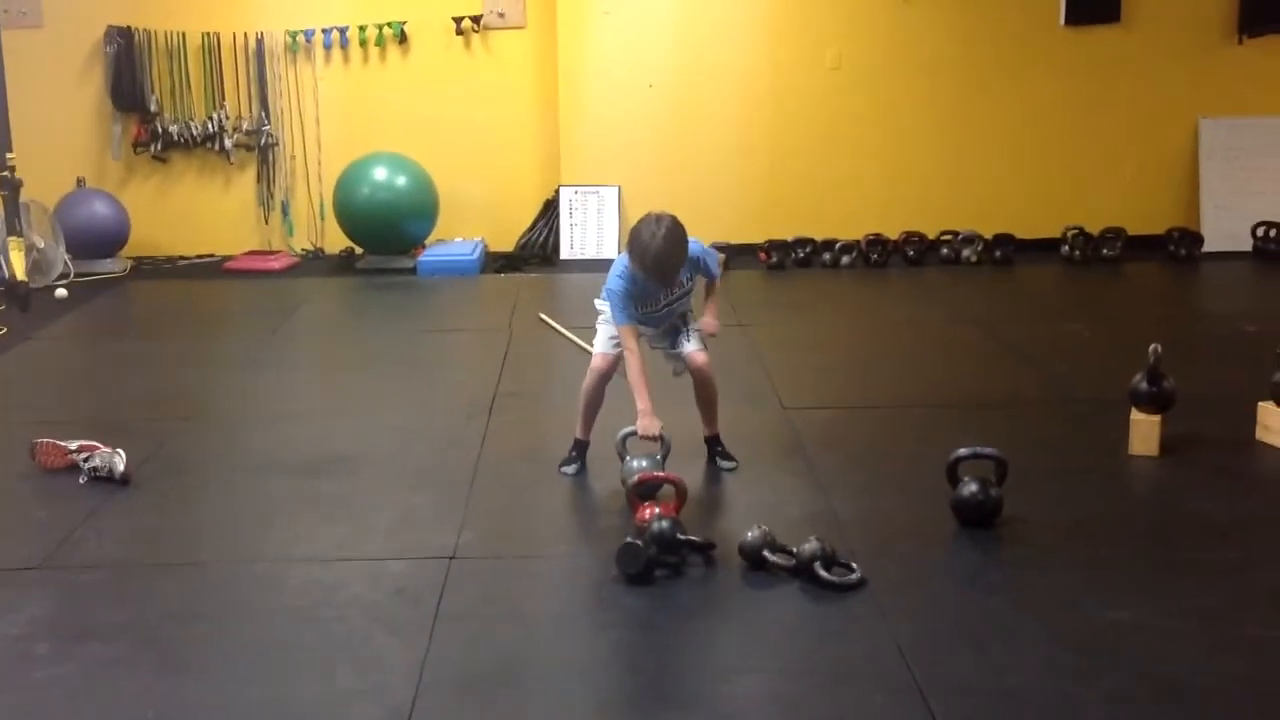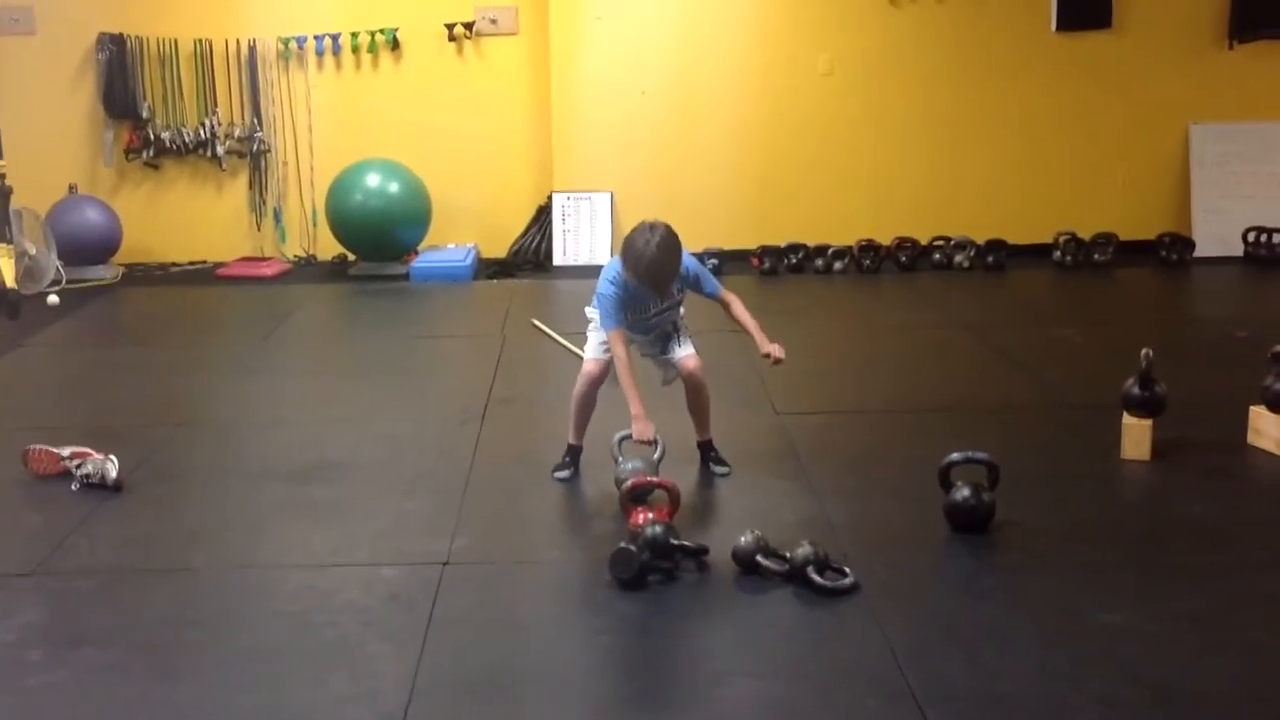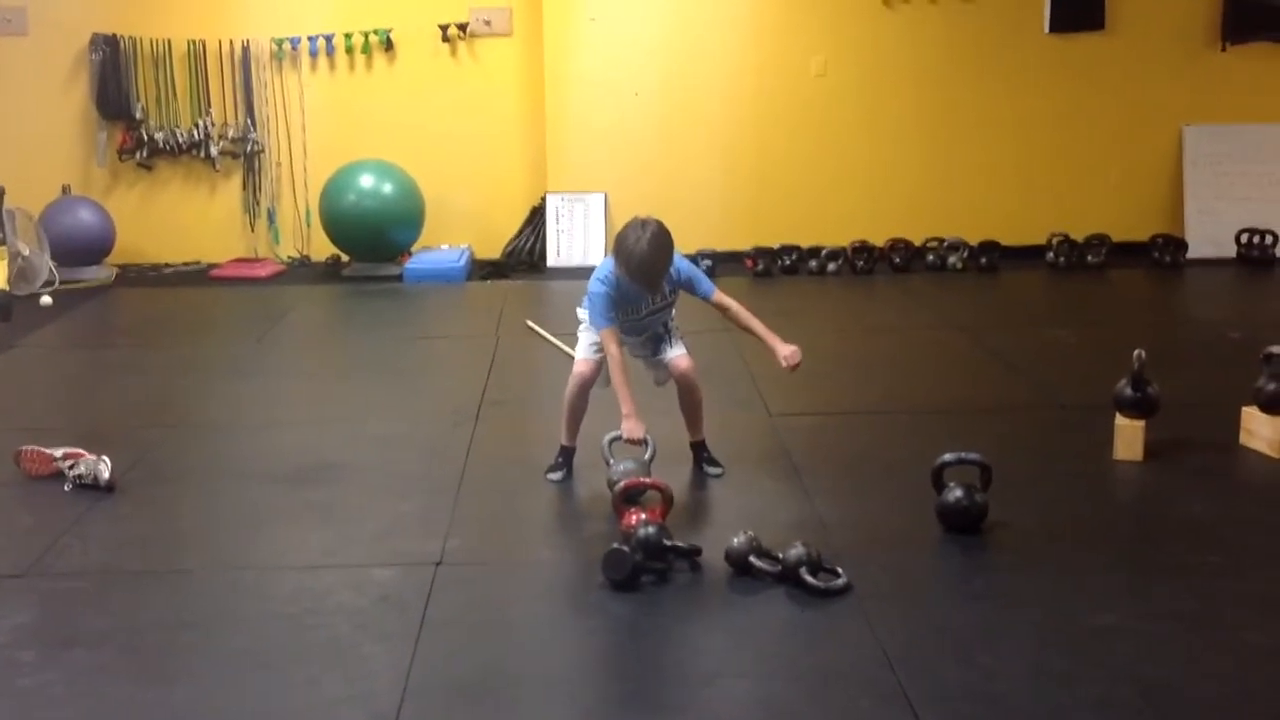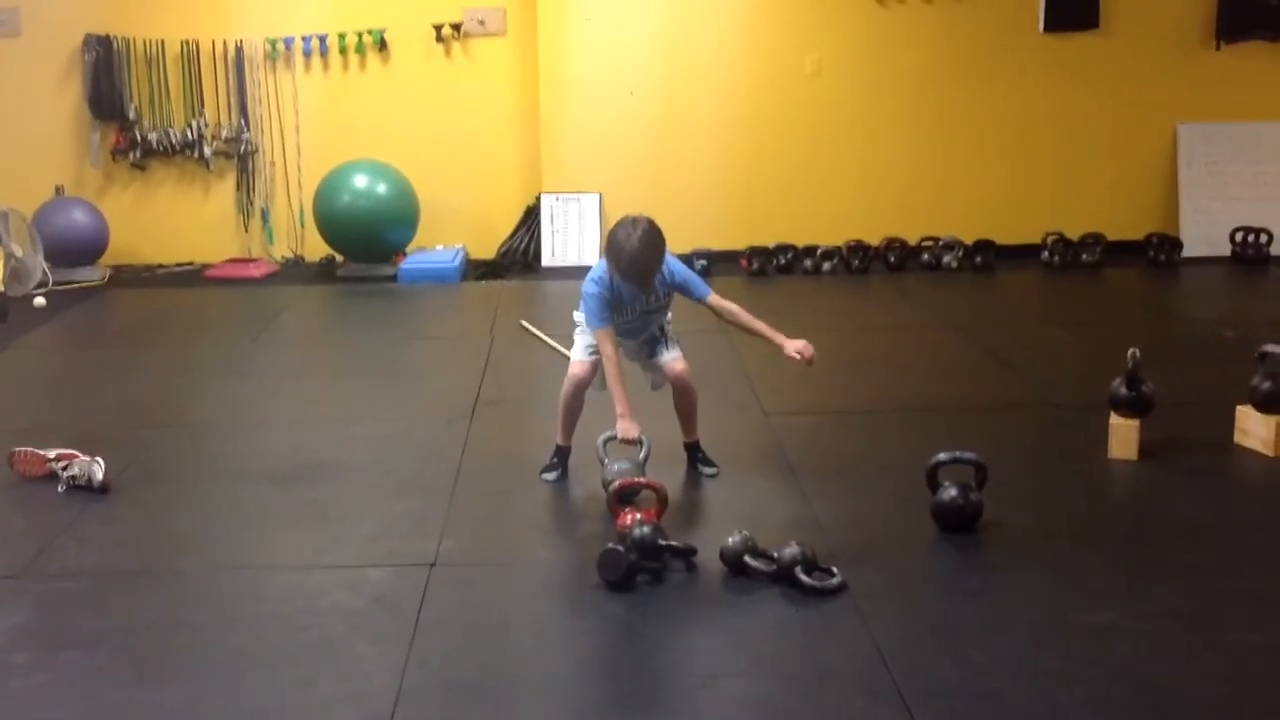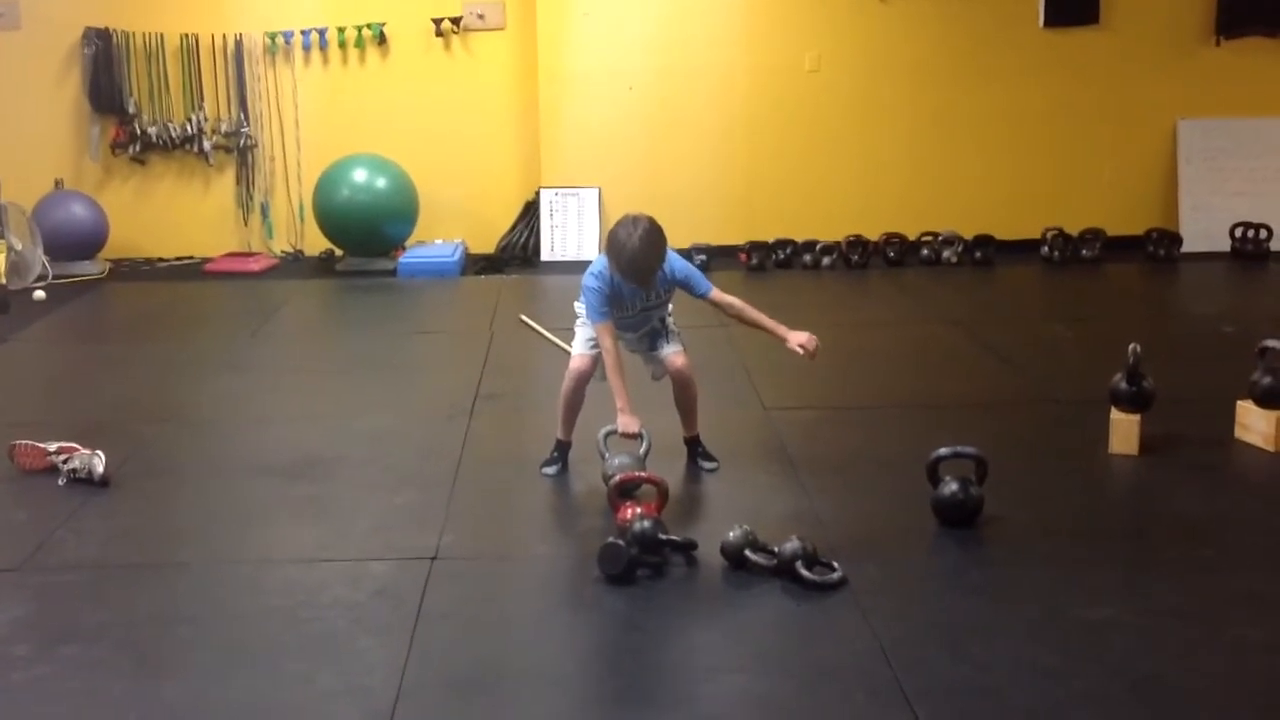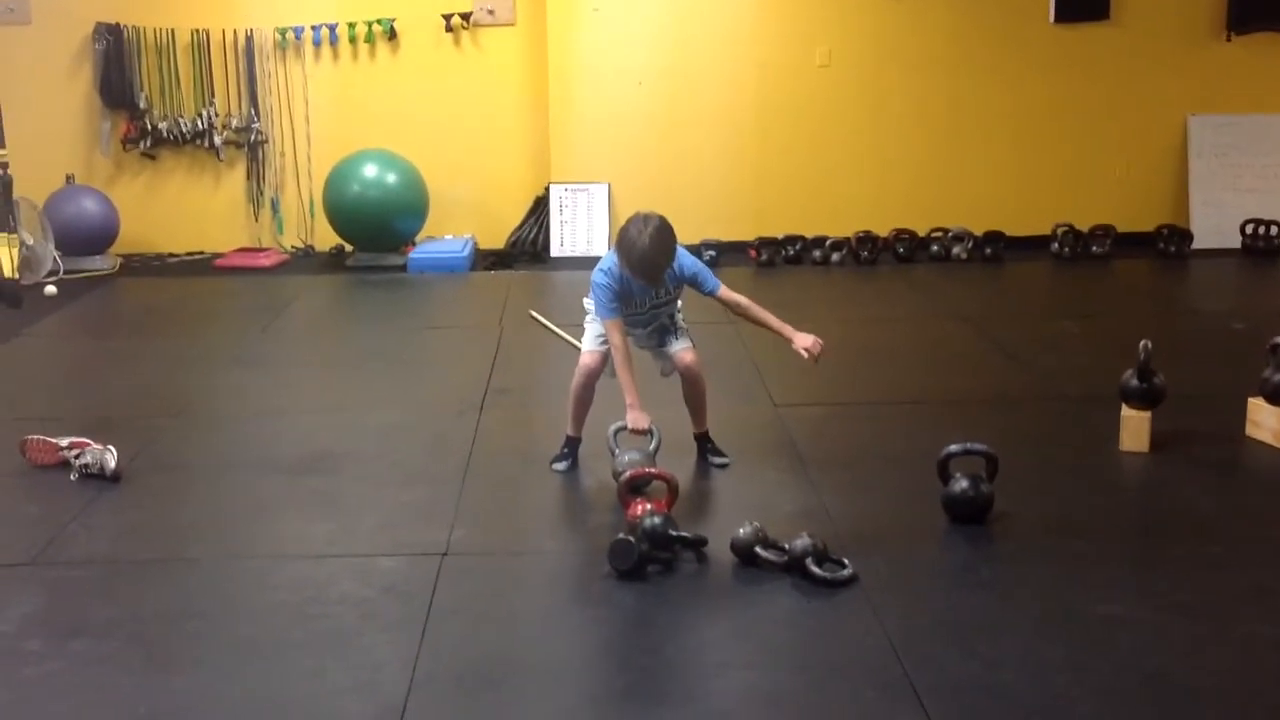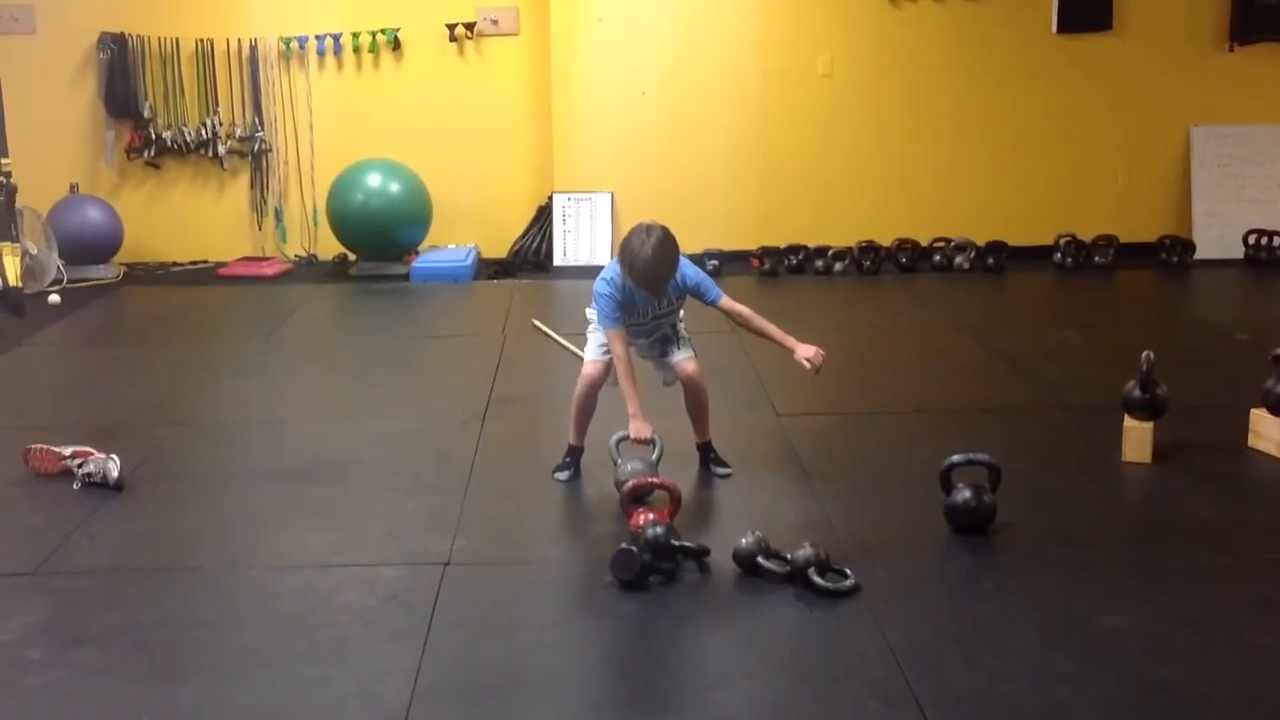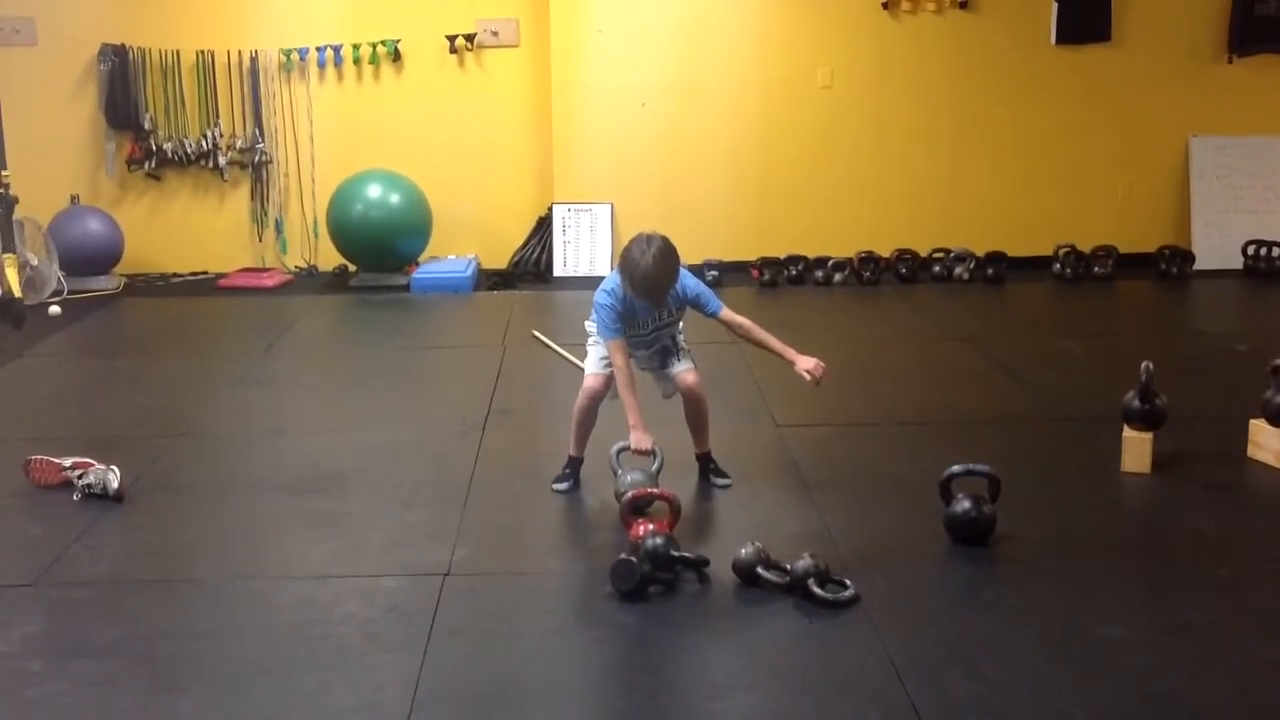
dt=0.4s
person 1, frame 1
left shoulder: (695, 253)
right shoulder: (621, 278)
left elbow: (716, 267)
right elbow: (631, 347)
left wrist: (710, 313)
right wrist: (645, 411)
left hip: (673, 316)
right hip: (622, 316)
left knee: (701, 365)
right knee: (600, 368)
left ankle: (714, 442)
right ankle: (579, 444)
person 1, frame 2
left shoulder: (686, 266)
right shoulder: (611, 282)
left elbow: (727, 299)
right elbow: (620, 352)
left wrist: (761, 340)
right wrist: (639, 416)
left hip: (663, 325)
right hip: (612, 322)
left knee: (693, 370)
right knee: (591, 373)
left ankle: (707, 448)
right ankle: (572, 450)
person 1, frame 3
left shoulder: (677, 267)
right shoulder: (603, 282)
left elbow: (725, 304)
right elbow: (613, 351)
left wrist: (776, 343)
right wrist: (629, 415)
left hip: (654, 327)
right hip: (603, 325)
left knee: (685, 371)
right knee: (582, 374)
left ankle: (699, 449)
right ankle: (565, 451)
person 1, frame 4
left shoulder: (670, 269)
right shoulder: (597, 284)
left elbow: (722, 307)
right elbow: (608, 351)
left wrist: (783, 342)
right wrist: (624, 416)
left hip: (650, 329)
right hip: (599, 328)
left knee: (681, 374)
right knee: (578, 376)
left ankle: (694, 449)
right ankle: (561, 452)
person 1, frame 5
left shoulder: (672, 265)
right shoulder: (596, 279)
left elbow: (725, 302)
right elbow: (609, 346)
left wrist: (786, 334)
right wrist: (624, 410)
left hip: (651, 322)
right hip: (600, 322)
left knee: (681, 368)
right knee: (579, 370)
left ankle: (693, 443)
right ankle: (561, 447)
person 1, frame 6
left shoulder: (682, 262)
right shoulder: (605, 275)
left elbow: (734, 301)
right elbow: (617, 342)
left wrist: (792, 334)
right wrist: (633, 406)
left hip: (660, 318)
right hip: (609, 317)
left knee: (690, 364)
right knee: (589, 366)
left ankle: (703, 439)
right ankle: (571, 443)
person 1, frame 7
left shoulder: (684, 272)
right shoulder: (608, 285)
left elbow: (736, 311)
right elbow: (620, 352)
left wrist: (794, 346)
right wrist: (636, 417)
left hip: (663, 327)
right hip: (611, 327)
left knee: (692, 374)
right knee: (591, 376)
left ankle: (706, 449)
right ankle: (573, 453)
person 1, frame 8
left shoulder: (684, 283)
right shoulder: (608, 296)
left elbow: (736, 323)
right elbow: (620, 362)
left wrist: (794, 357)
right wrist: (637, 427)
left hip: (662, 339)
right hip: (611, 338)
left knee: (692, 385)
right knee: (592, 389)
left ankle: (705, 461)
right ankle: (573, 464)
